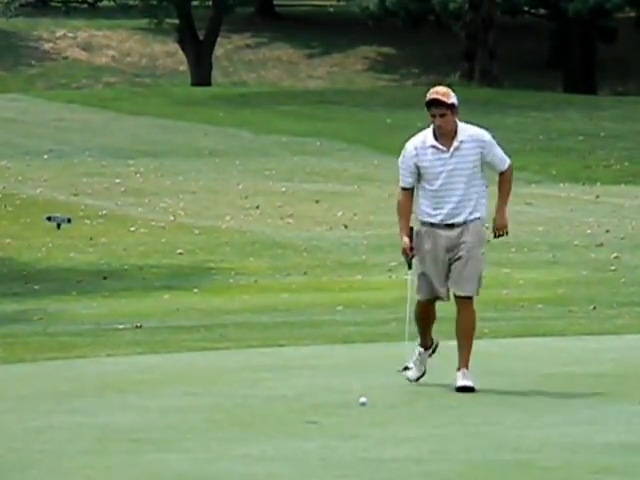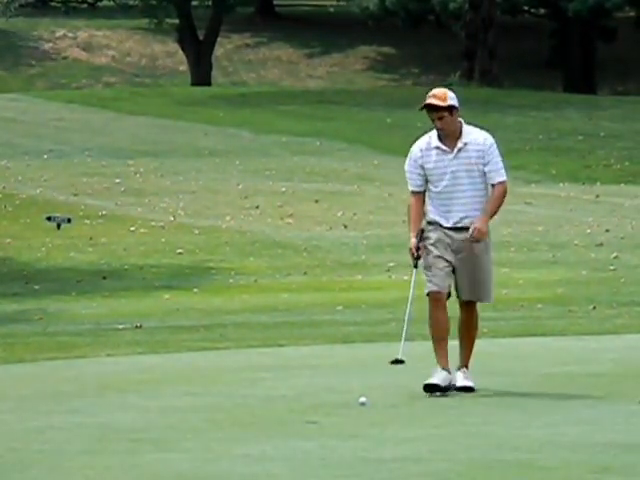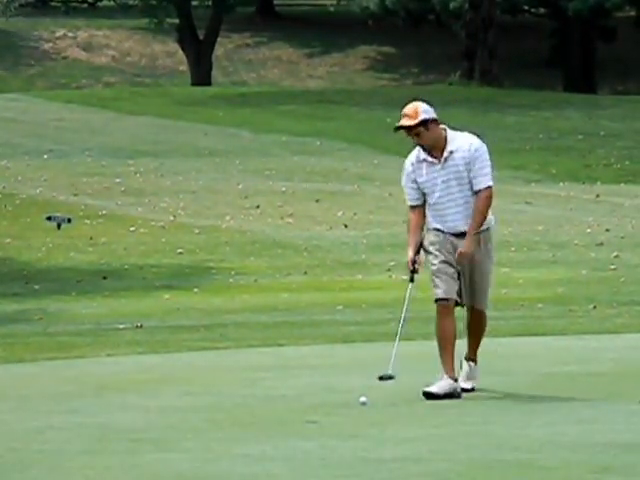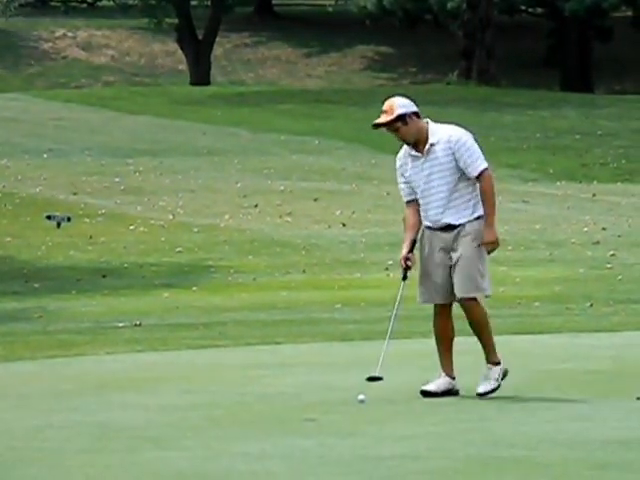
dt=0.3s
person 1, frame 1
left shoulder: (479, 139)
right shoulder: (414, 147)
left elbow: (505, 170)
right elbow: (406, 193)
left wrist: (501, 212)
right wrist: (404, 233)
left hip: (469, 228)
right hip: (430, 230)
left knee: (465, 298)
right knee: (426, 298)
left ankle: (463, 370)
right ankle: (426, 345)
person 1, frame 2
left shoulder: (483, 142)
right shoulder: (420, 150)
left elbow: (500, 186)
right elbow: (417, 195)
left wrist: (483, 221)
right wrist: (414, 234)
left hip: (474, 234)
right hip: (437, 232)
left knee: (468, 303)
right knee: (436, 295)
left ankle: (463, 368)
right ankle: (442, 369)
person 1, frame 3
left shoulder: (471, 146)
right shoulder: (413, 164)
left elbow: (485, 194)
right elbow: (416, 209)
left wrist: (471, 238)
right wrist: (412, 248)
left hip: (475, 237)
right hip: (439, 237)
left knee: (477, 308)
right knee: (444, 303)
left ankle: (470, 361)
right ankle: (450, 378)
person 1, frame 4
left shoulder: (454, 138)
right shoulder: (403, 160)
left elbow: (485, 177)
right elbow: (413, 206)
left wrist: (490, 226)
right wrist: (407, 245)
left hip: (467, 229)
right hip: (433, 234)
left knee: (468, 298)
right knee: (440, 305)
left ankle: (495, 365)
right ankle: (448, 377)
